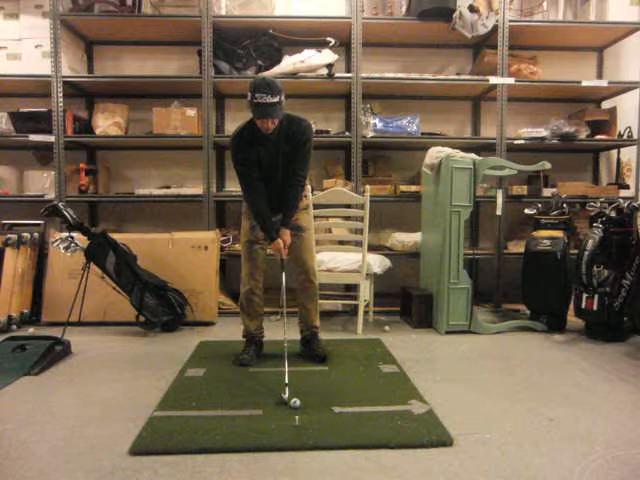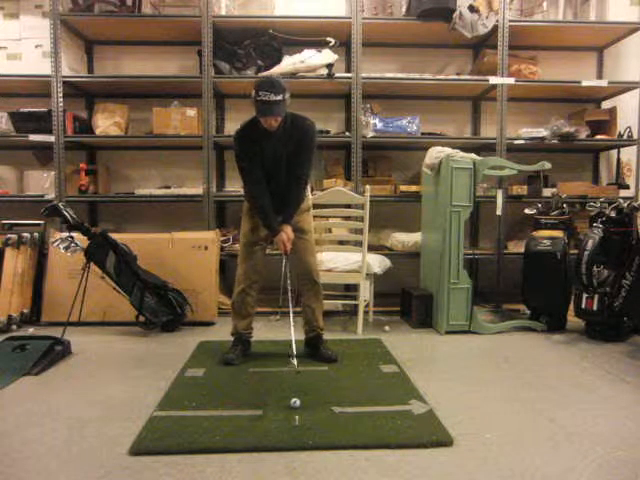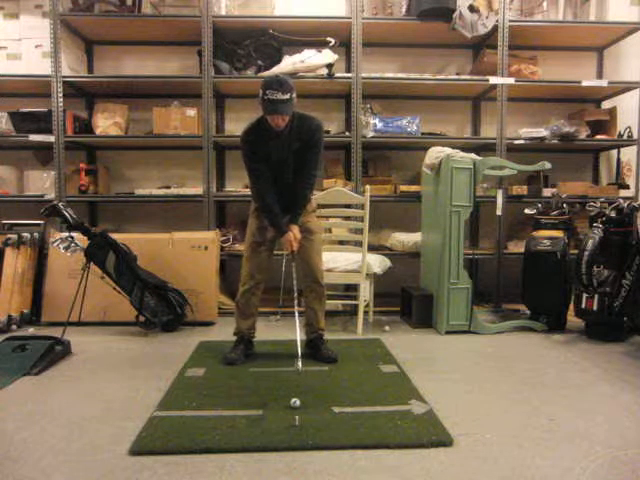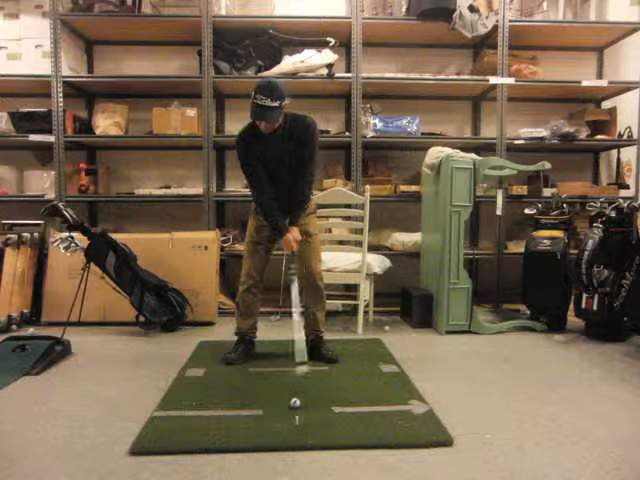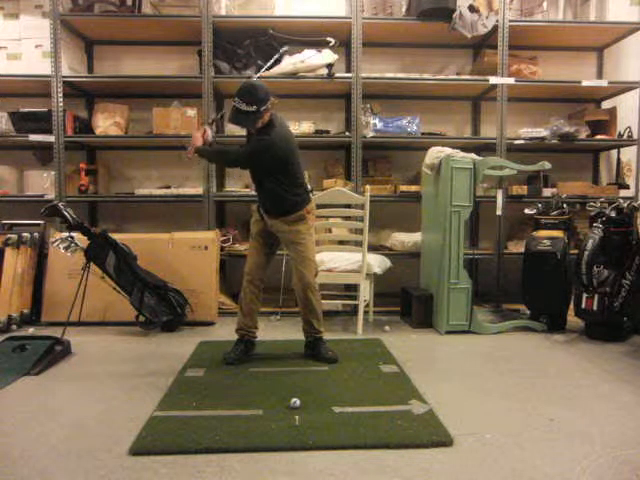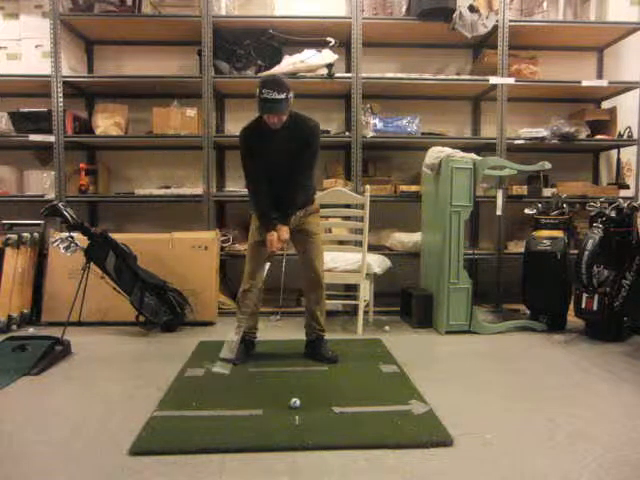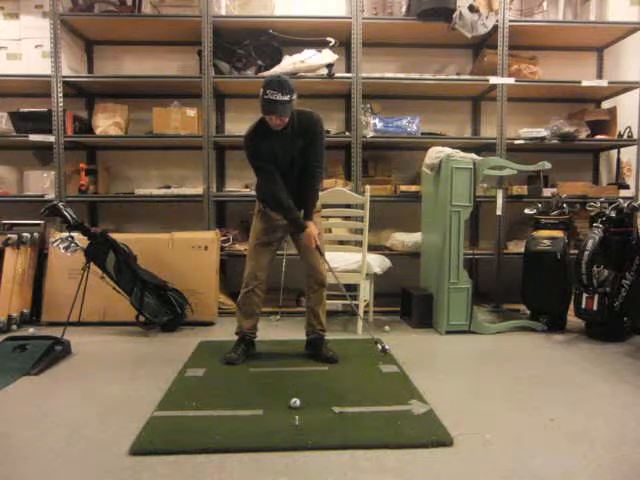
dt=0.7s
person 1, frame 1
left shoulder: (300, 129)
right shoulder: (241, 139)
left elbow: (297, 179)
right elbow: (252, 190)
left wrist: (285, 225)
right wrist: (271, 233)
left hip: (294, 207)
right hip: (256, 210)
left knee: (306, 271)
right knee: (251, 276)
left ankle: (310, 335)
right ankle: (253, 339)
person 1, frame 2
left shoulder: (304, 128)
right shoulder: (244, 136)
left elbow: (300, 178)
right elbow: (254, 186)
left wrist: (287, 222)
right wrist: (274, 228)
left hip: (296, 206)
right hip: (258, 209)
left knee: (309, 272)
right knee: (247, 274)
left ankle: (314, 337)
right ankle: (241, 338)
person 1, frame 3
left shoulder: (311, 128)
right shoulder: (252, 135)
left elbow: (307, 178)
right elbow: (261, 186)
left wrist: (294, 222)
right wrist: (280, 227)
left hip: (302, 208)
right hip: (265, 210)
left knee: (314, 274)
right knee: (251, 275)
left ankle: (315, 338)
right ankle: (244, 338)
person 1, frame 4
left shoulder: (305, 127)
right shoulder: (246, 139)
left elbow: (304, 178)
right elbow: (260, 188)
left wrist: (295, 223)
right wrist: (280, 230)
left hip: (300, 210)
right hip: (264, 212)
left knee: (312, 275)
right knee: (250, 276)
left ankle: (315, 339)
right ankle: (245, 339)
person 1, frame 5
left shoulder: (271, 142)
right shoulder: (261, 125)
left elbow: (235, 158)
right elbow: (243, 153)
left wrist: (201, 149)
right wrist: (208, 146)
left hip: (294, 216)
right hip: (265, 212)
left knee: (305, 280)
right knee: (252, 276)
left ankle: (314, 340)
right ankle: (245, 338)
person 1, frame 6
left shoulder: (309, 129)
right shoulder: (250, 134)
left elbow: (301, 180)
right elbow: (255, 183)
left wrist: (286, 222)
right wrist: (268, 225)
left hip: (303, 210)
right hip: (267, 213)
left knee: (314, 275)
right knee: (252, 275)
left ankle: (315, 339)
right ankle: (247, 338)
person 1, frame 7
left shoulder: (312, 123)
right shoulder: (254, 138)
left elbow: (314, 172)
right elbow: (272, 186)
left wrist: (309, 218)
right wrist: (299, 226)
left hip: (306, 208)
right hip: (271, 211)
left knee: (317, 274)
right knee: (254, 276)
left ankle: (316, 339)
right ankle: (246, 339)
